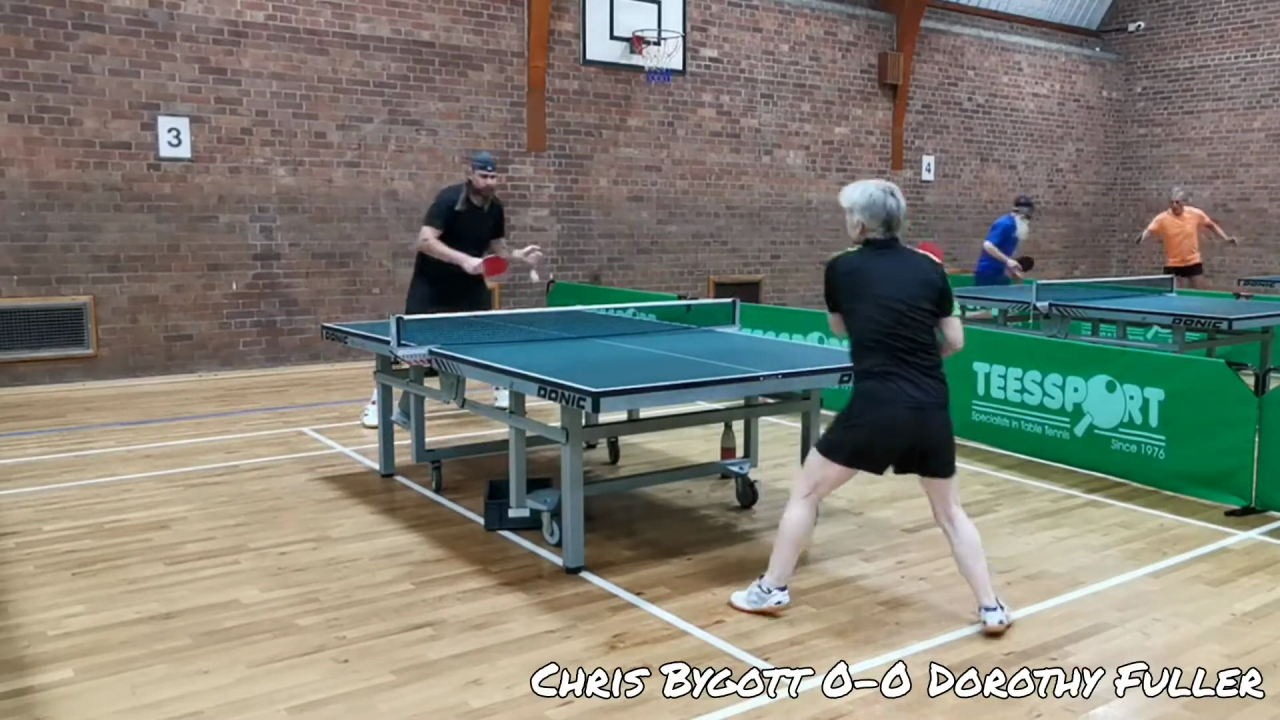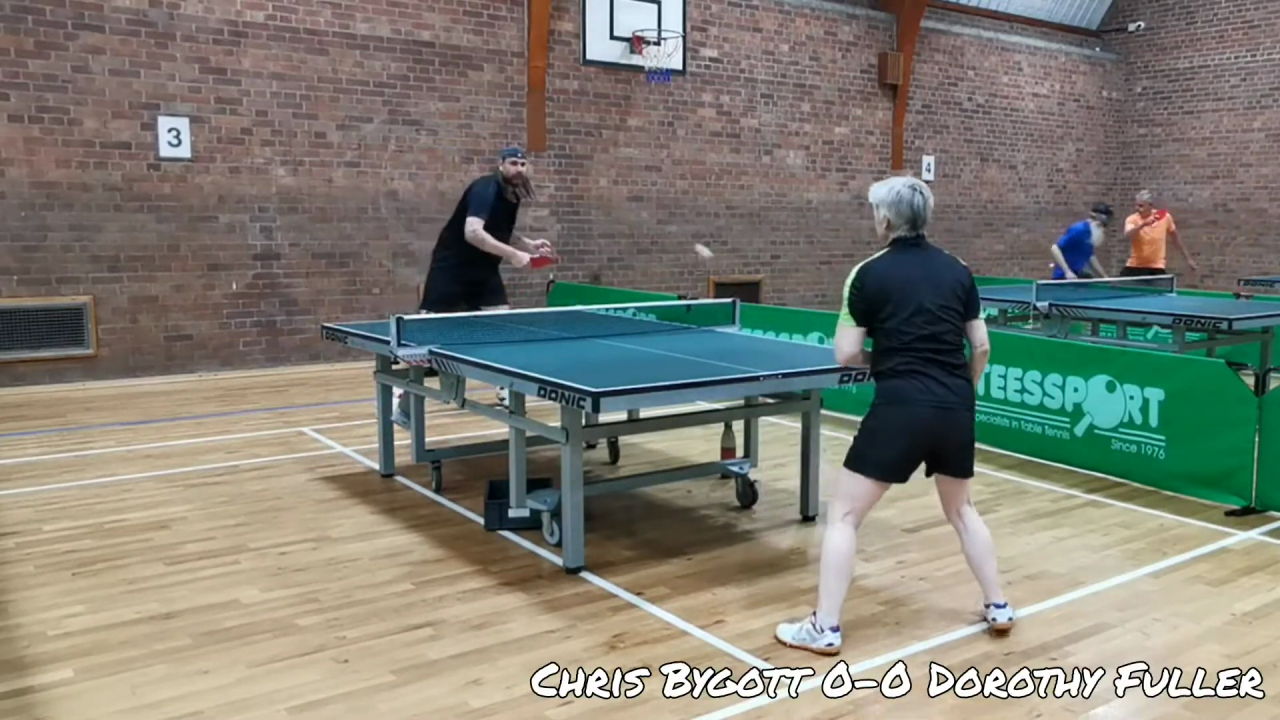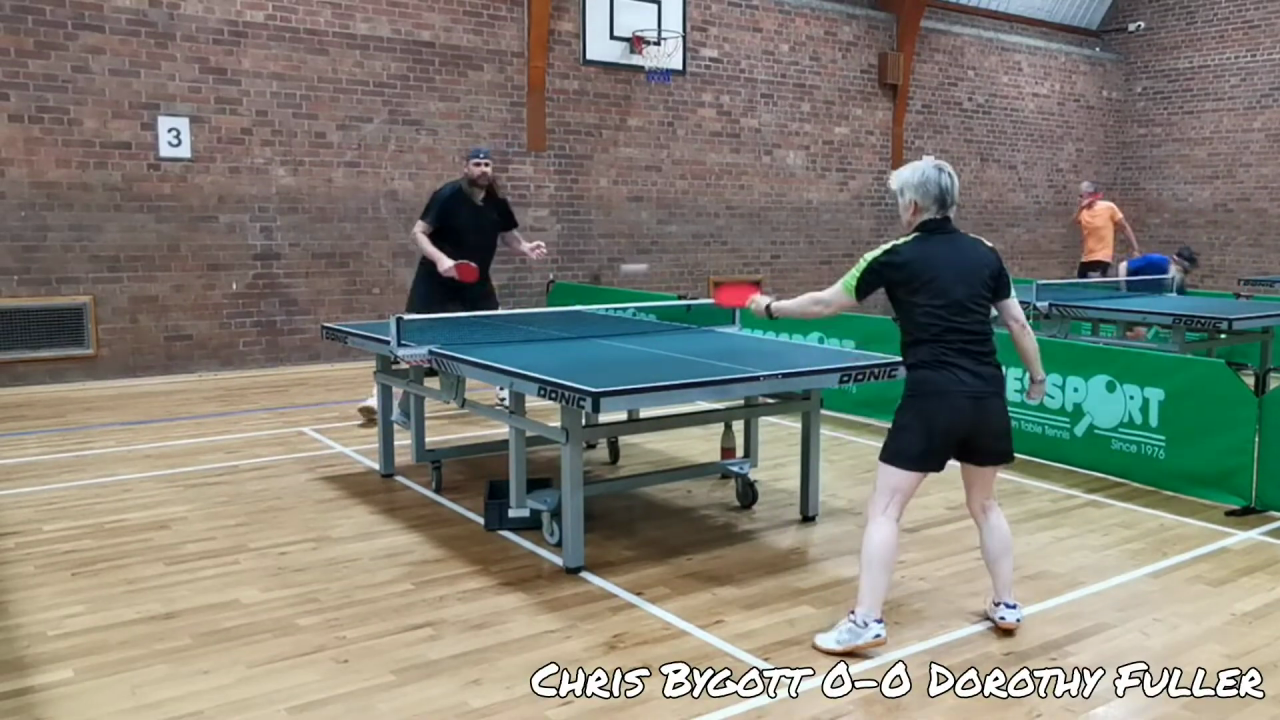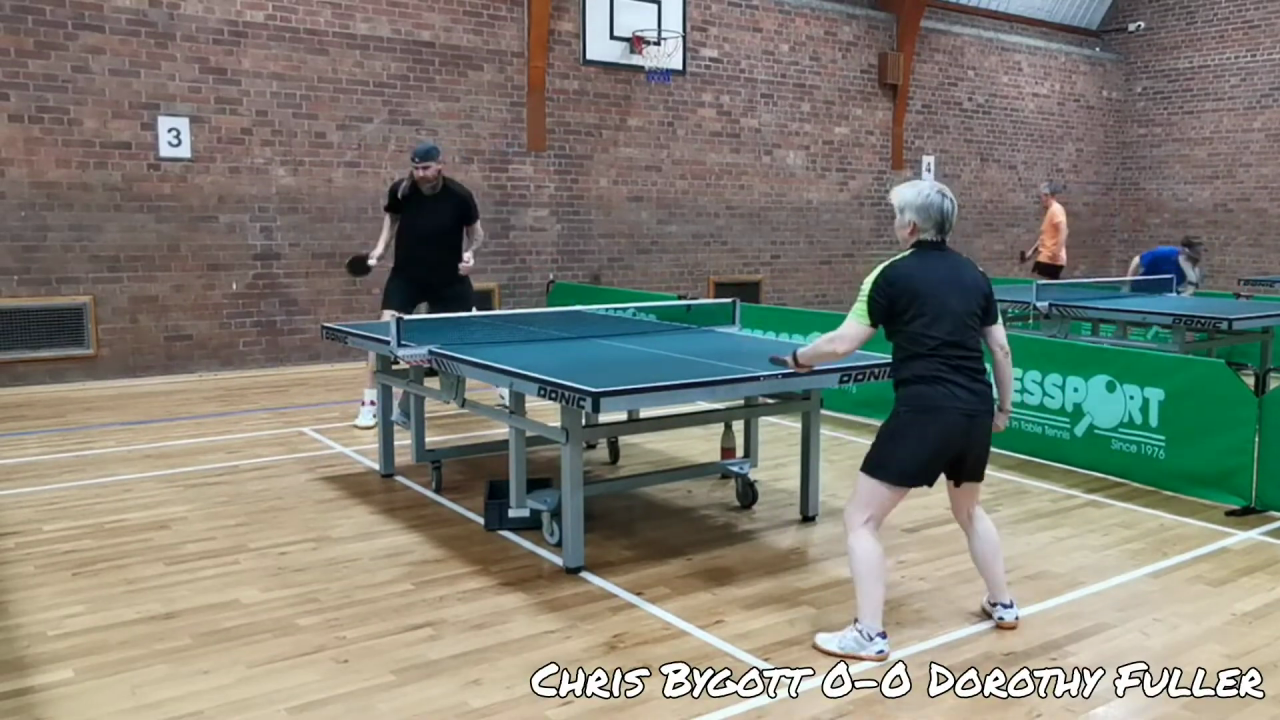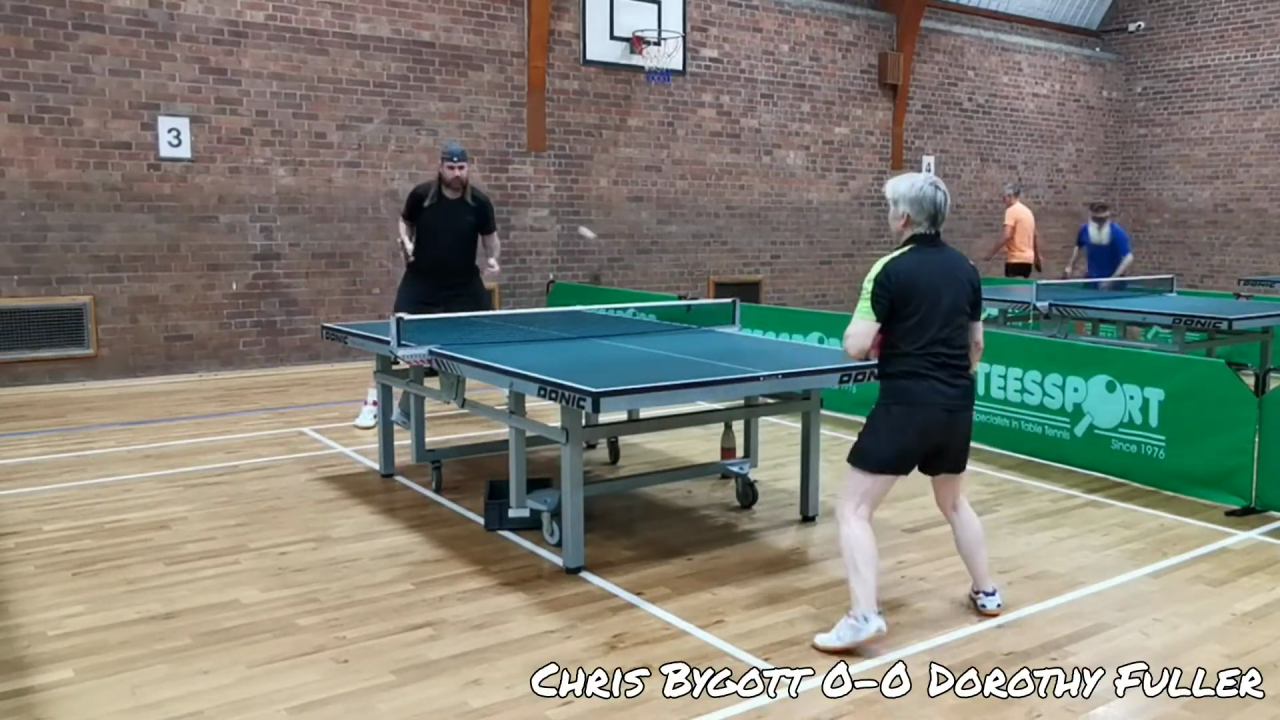
dt=0.4s
person 1, frame 1
left shoulder: (841, 269)
right shoulder: (930, 269)
right elbow: (954, 342)
left hip: (875, 405)
right hip: (930, 406)
left knee: (804, 492)
right knee: (949, 510)
left ankle: (772, 589)
right ankle: (991, 608)
person 1, frame 2
left shoulder: (869, 274)
right shoulder: (957, 270)
left elbow: (845, 354)
right elbow: (981, 346)
left hip: (900, 407)
right hip: (955, 408)
left knee: (843, 515)
right knee: (960, 510)
left ankle: (825, 627)
right ankle: (997, 605)
person 1, frame 3
left shoulder: (896, 258)
right shoulder: (984, 253)
left elbow: (826, 303)
right elbow: (1017, 322)
left wrist: (770, 307)
right wrist: (1036, 376)
left hip: (931, 396)
right hip: (986, 394)
left knee: (883, 511)
right knee: (984, 505)
left ankle: (866, 622)
right ankle: (1006, 606)
person 1, frame 4
left shoulder: (894, 274)
right shoulder: (974, 275)
left elbow: (843, 343)
right elbow: (1000, 348)
left wrist: (799, 358)
right wrist: (1003, 405)
left hip: (923, 411)
right hip: (975, 410)
left knee: (861, 519)
right knee: (968, 510)
left ankle: (869, 635)
right ankle: (1003, 604)
person 1, frame 5
left shoulder: (891, 270)
right shoulder: (965, 268)
left elbow: (856, 346)
right elbow: (977, 341)
left wrist: (870, 340)
left hip: (906, 404)
right hip: (957, 403)
left knee: (852, 510)
right knee: (952, 501)
left ankle: (864, 616)
right ankle: (986, 592)
person 2, frame 1
left shoulder: (495, 208)
right shoulder: (448, 199)
left elbow: (496, 244)
right elbow: (425, 240)
left wrist: (518, 255)
right wrist: (463, 259)
left hip: (470, 281)
right hip: (432, 279)
left ankle: (501, 392)
right ankle: (377, 402)
person 2, frame 2
left shoulder: (514, 196)
right shoulder: (485, 189)
right elbow: (473, 233)
left wrist: (529, 243)
right wrist: (514, 254)
left hip: (484, 272)
right hip: (450, 268)
left ankle: (506, 390)
right ankle: (399, 393)
person 2, frame 3
left shoulder: (498, 202)
right shoulder: (447, 195)
left elbow: (508, 235)
right elbow: (418, 233)
left wrist: (526, 248)
right wrist: (440, 259)
left hip: (476, 279)
right hip: (437, 277)
left ankle: (505, 391)
right ankle: (380, 395)
person 2, frame 4
left shoulder: (459, 195)
right shoulder: (400, 190)
left elbow: (476, 231)
right elbow: (391, 216)
left wrist: (471, 253)
right wrist: (380, 247)
left hip: (449, 279)
right hip: (406, 276)
right ankle: (370, 402)
person 2, frame 5
left shoulder: (480, 202)
right shoulder: (421, 195)
left elbow: (491, 239)
right elbow: (405, 224)
left wrist: (493, 259)
right wrist: (406, 242)
left hip: (463, 282)
right hip: (421, 279)
right ankle: (373, 402)
